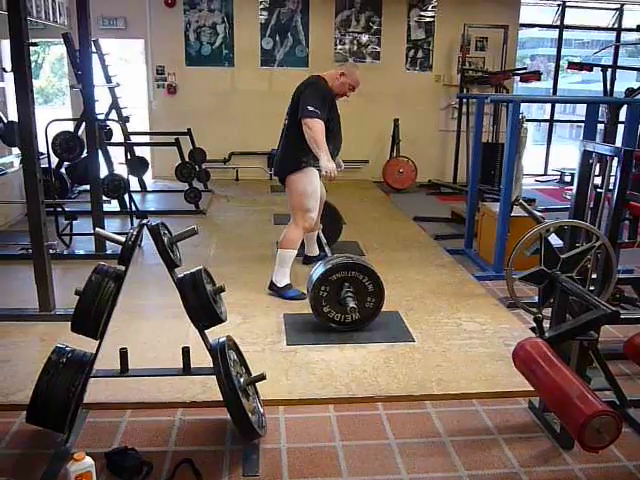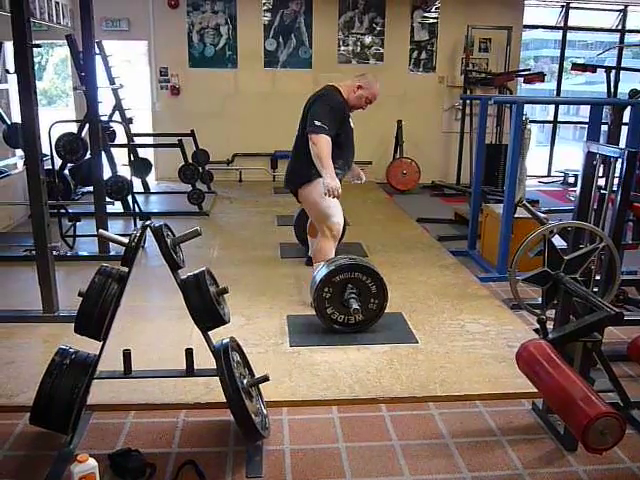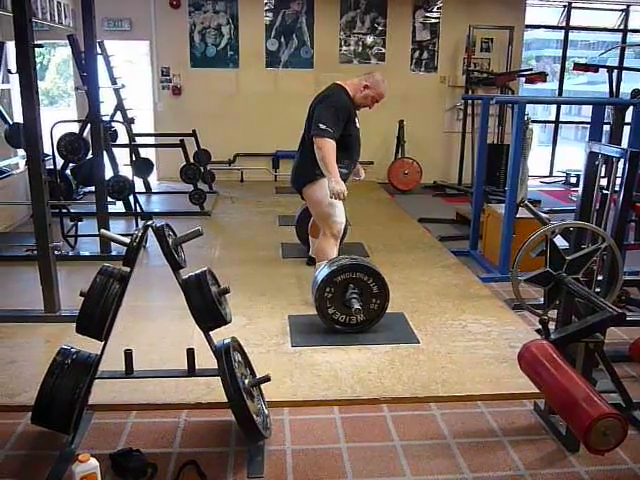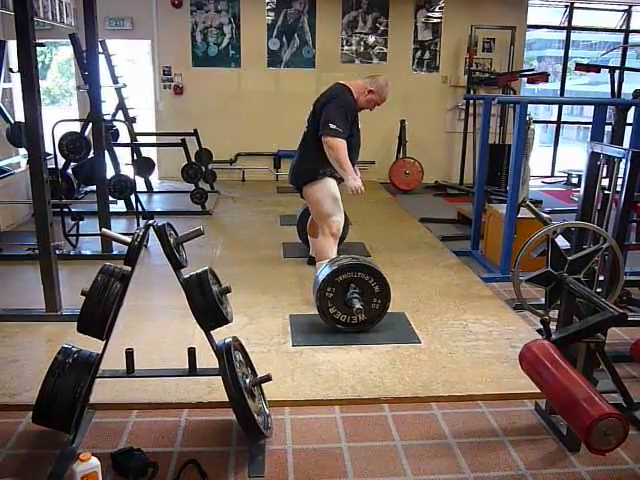
dt=0.5s
person 1, frame 1
left shoulder: (322, 92)
right shoulder: (318, 88)
right elbow: (311, 123)
left wrist: (330, 157)
right wrist: (324, 158)
left hip: (304, 162)
right hip: (301, 163)
left knee: (317, 204)
right knee: (303, 219)
left ankle: (312, 253)
right ankle: (279, 281)
person 1, frame 2
left shoulder: (338, 102)
right shoulder: (330, 101)
right elbow: (318, 138)
left wrist: (350, 167)
right wrist: (329, 177)
left hip: (318, 174)
right hip: (313, 176)
left knee: (321, 217)
right knee: (331, 228)
left ankle: (314, 255)
person 1, frame 3
left shoulder: (343, 98)
right shoulder: (335, 101)
right elbow: (323, 140)
left wrist: (353, 165)
right wrist: (334, 178)
left hip: (321, 173)
right hip: (317, 174)
left knee: (322, 216)
right knee: (333, 228)
left ankle: (315, 255)
person 1, frame 4
left shoulder: (342, 96)
right shoulder: (341, 101)
right elbow: (332, 140)
left wrist: (350, 167)
right wrist: (349, 176)
left hip: (316, 169)
right hip: (317, 172)
left knee: (321, 215)
right knee: (332, 227)
left ankle: (315, 255)
